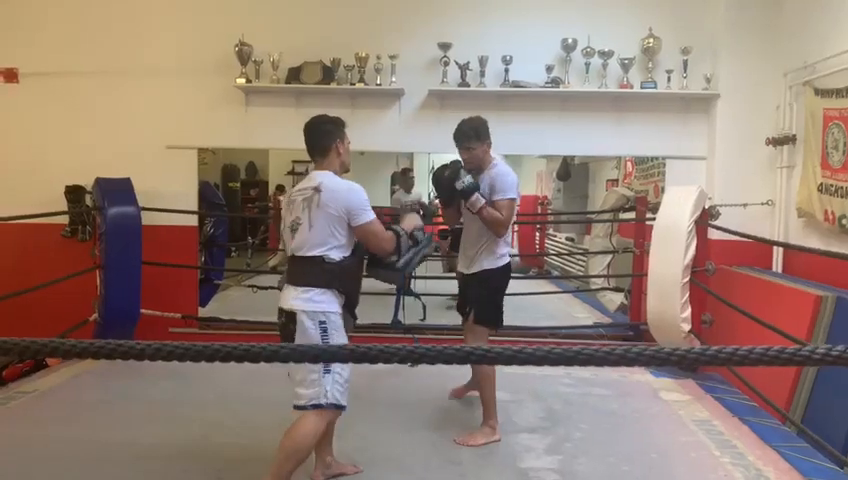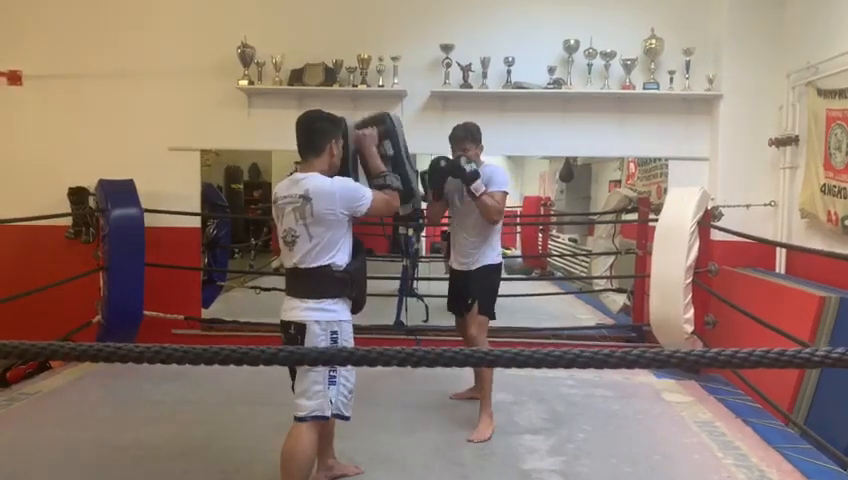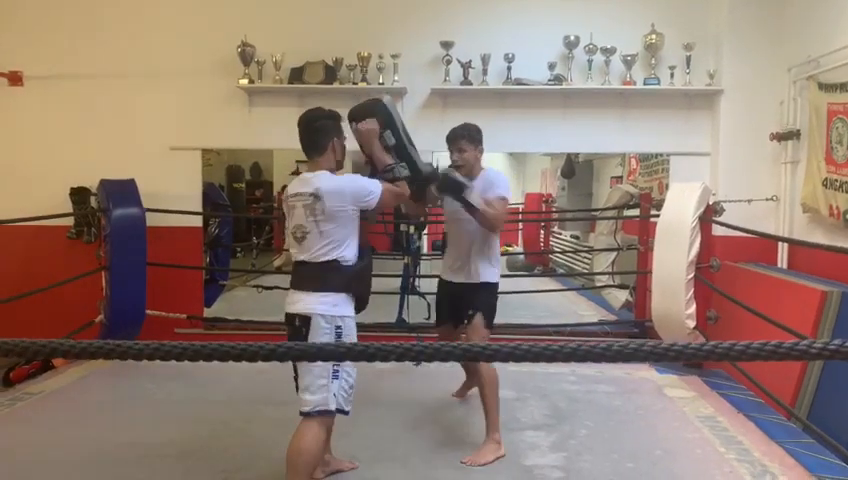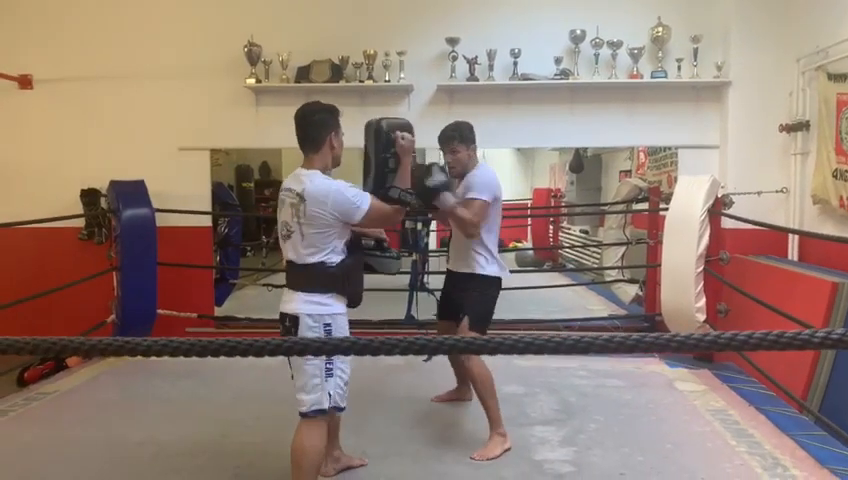
dt=0.5s
person 1, frame 1
left shoulder: (295, 192)
right shoulder: (346, 191)
right elbow: (383, 246)
right wrist: (406, 225)
left hip: (298, 302)
right hip: (316, 306)
left knee: (325, 396)
right knee: (321, 406)
person 1, frame 2
left shoulder: (282, 191)
right shoulder: (336, 189)
right elbow: (391, 203)
right wrist: (370, 151)
left hip: (298, 310)
right hip: (324, 314)
left knee: (324, 400)
right knee: (311, 413)
person 1, frame 3
left shoulder: (293, 190)
right shoulder: (347, 186)
right elbow: (402, 192)
right wrist: (374, 146)
left hip: (301, 304)
right hip: (328, 309)
left knee: (328, 395)
right knee: (317, 409)
person 1, frame 4
left shoulder: (292, 184)
right shoulder: (333, 192)
right elbow: (393, 214)
right wrist: (405, 158)
left hip: (305, 303)
right hip: (318, 309)
left knee: (327, 394)
right knee: (316, 409)
person 2, frame 1
left shoulder: (502, 175)
right shoulder: (466, 173)
left elbow: (501, 225)
right elbow: (452, 219)
left wrist: (472, 196)
right wrist: (447, 195)
left hip: (491, 268)
right hip: (469, 266)
left knee: (475, 340)
right knee: (471, 331)
left ankle: (490, 426)
right ankle: (477, 381)
person 2, frame 2
left shoulder: (494, 173)
right shoulder: (452, 175)
left elbow: (494, 214)
right elbow: (433, 218)
left wrist: (472, 182)
right wrist: (436, 188)
left hip: (485, 265)
right hip: (459, 264)
left knee: (477, 333)
right knee: (463, 329)
left ankle: (486, 414)
right ankle: (478, 386)
person 2, frame 3
left shoulder: (495, 180)
right shoulder: (447, 179)
left elbow: (495, 224)
right elbow: (417, 206)
left wrist: (465, 196)
left hip: (481, 280)
right hip: (450, 276)
left knee: (478, 348)
right knee: (446, 337)
left ankle: (494, 440)
right ankle: (472, 379)
person 2, frame 4
left shoulder: (482, 177)
right shoulder: (460, 178)
left elbow: (470, 227)
right elbow: (448, 223)
left hip: (481, 276)
right hip: (459, 270)
left knee: (467, 348)
right knee: (446, 332)
left ankle: (499, 433)
right ankle: (463, 388)
